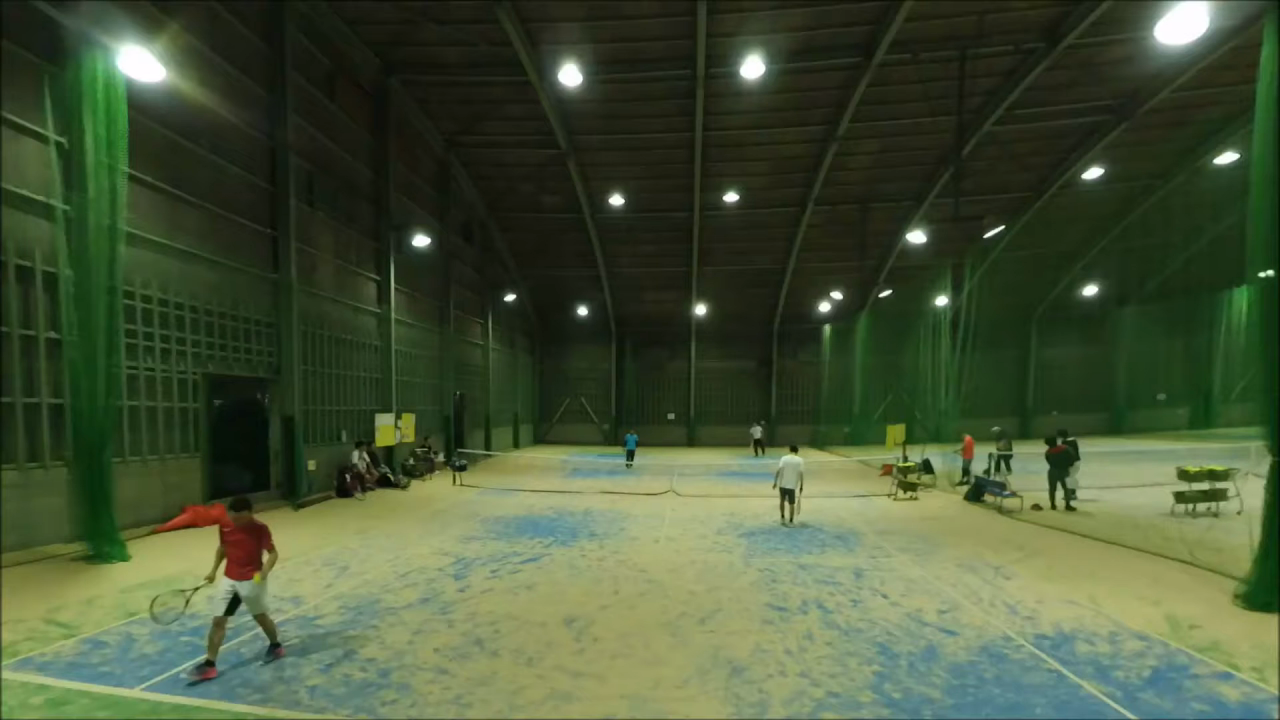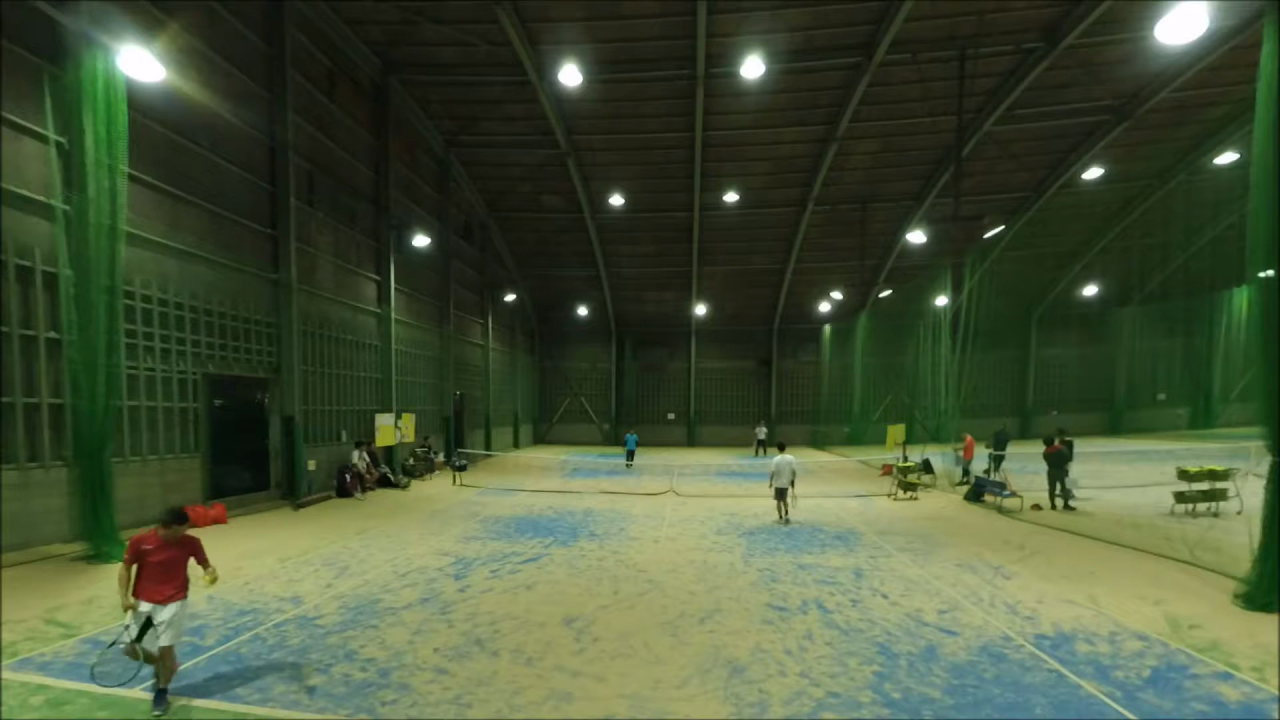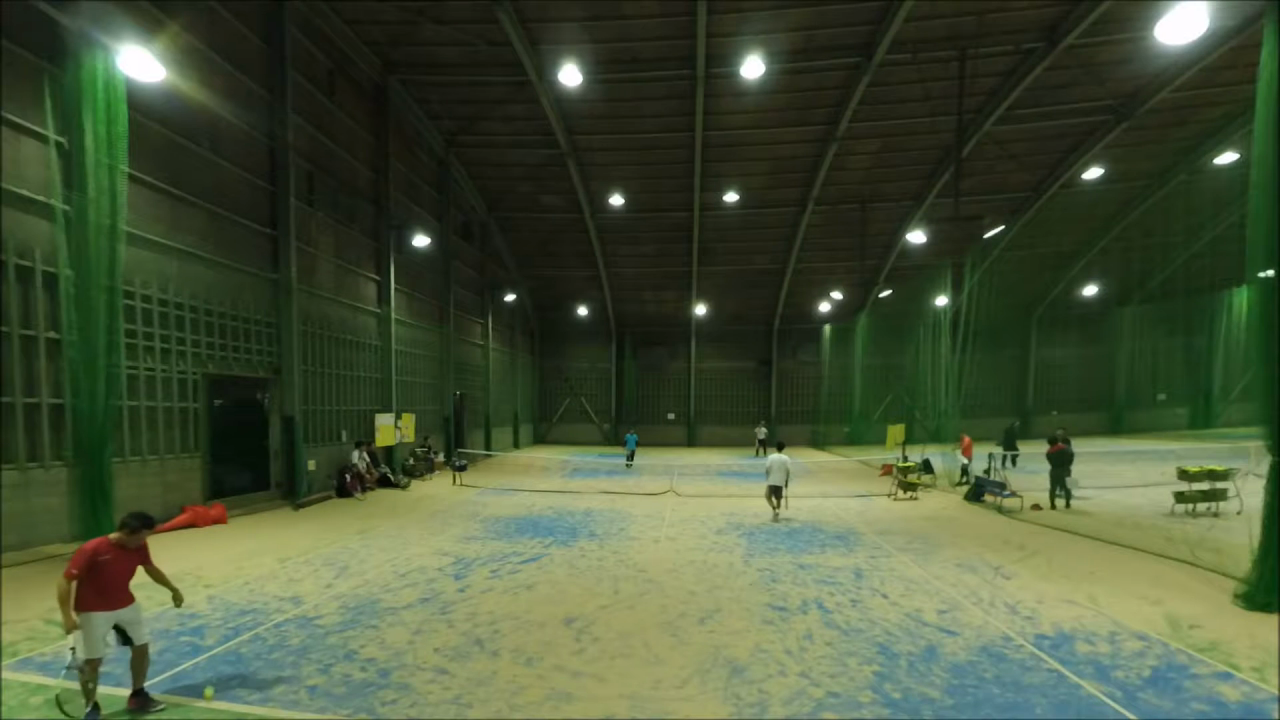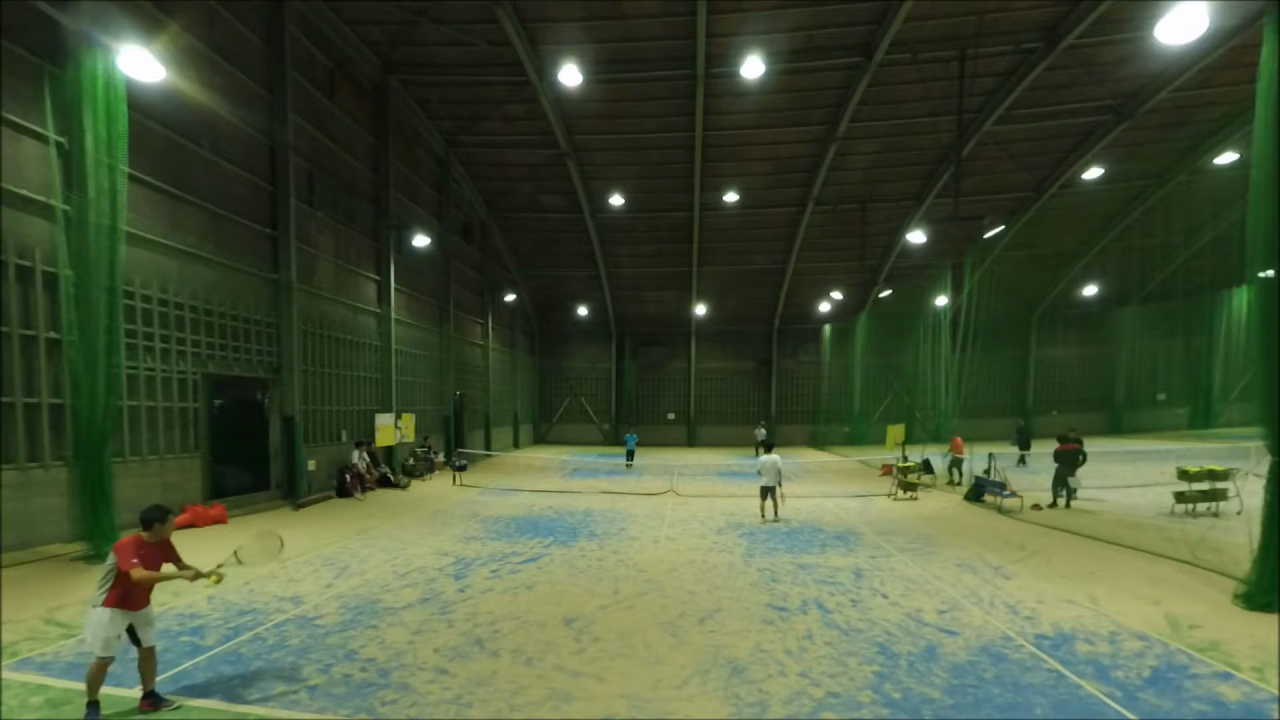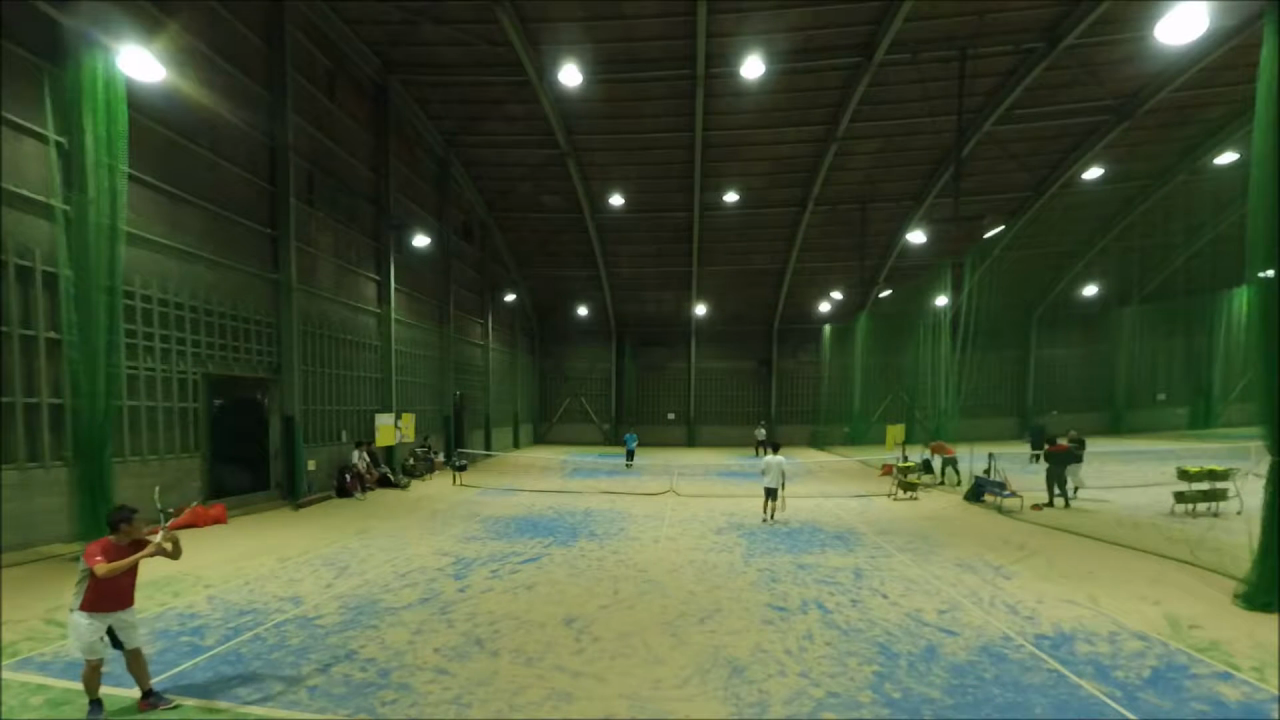
dt=0.7s
person 1, frame 1
left shoulder: (260, 529)
right shoulder: (225, 527)
left elbow: (272, 553)
left wrist: (264, 573)
right wrist: (214, 570)
left hip: (250, 580)
right hip: (229, 579)
left knee: (260, 616)
right knee: (218, 621)
left ankle: (275, 645)
right ankle: (209, 664)
person 1, frame 2
left shoulder: (191, 543)
right shoulder: (140, 541)
left elbow: (205, 565)
right elbow: (125, 568)
left wrist: (210, 572)
right wrist: (124, 597)
left hip: (173, 603)
right hip: (142, 601)
left knee: (166, 648)
right knee: (130, 649)
left ankle: (161, 692)
right ankle: (161, 667)
person 1, frame 3
left shoulder: (139, 547)
right shoulder: (91, 550)
left elbow: (151, 568)
right elbow: (65, 582)
left wrist: (173, 589)
right wrist: (67, 617)
left hip: (126, 606)
right hip: (93, 612)
left knee: (141, 648)
right knee: (93, 661)
left ankle: (138, 695)
person 1, frame 4
left shoulder: (164, 545)
right shoulder: (128, 546)
left elbow: (182, 566)
right elbow: (138, 576)
left wrist: (203, 574)
right wrist: (180, 575)
left hip: (140, 607)
right hip: (110, 608)
left knee: (148, 650)
right knee: (104, 659)
left ankle: (149, 697)
person 1, frame 5
left shoulder: (138, 544)
right shoulder: (96, 549)
left elbow: (174, 556)
right elbow: (103, 572)
left wrist: (174, 543)
right wrist: (142, 555)
left hip: (122, 610)
right hip: (89, 614)
left knee: (134, 652)
right knee: (94, 662)
left ankle: (148, 695)
